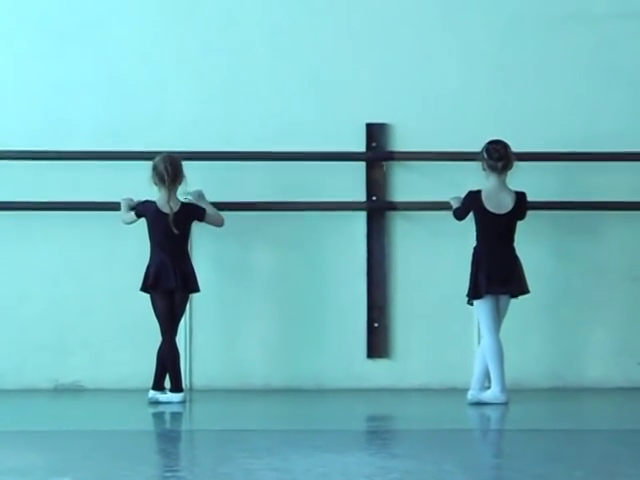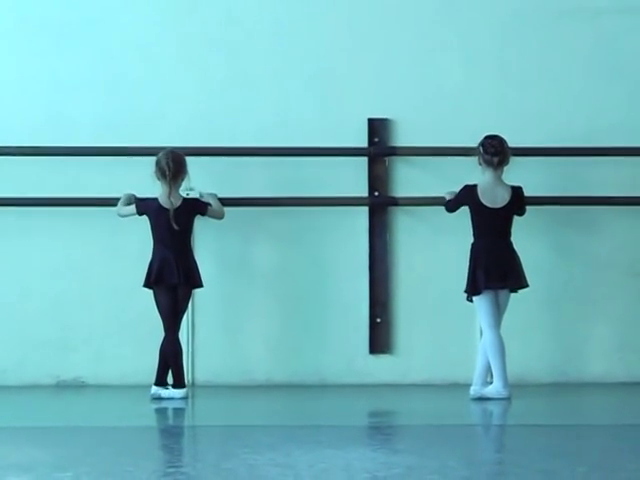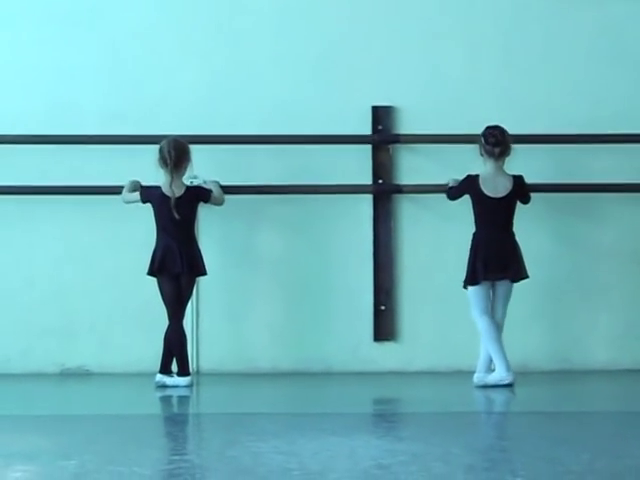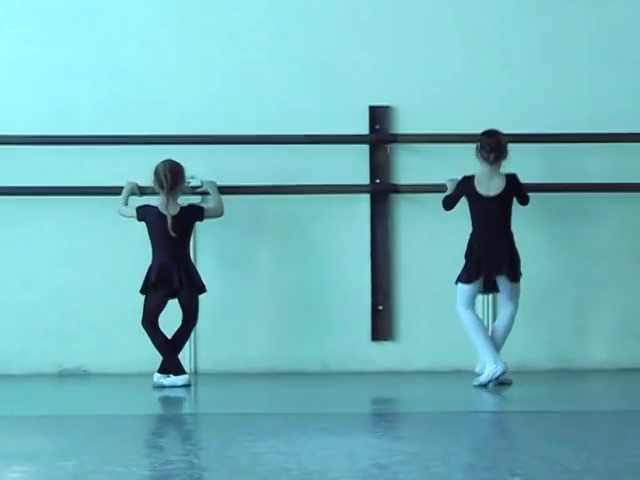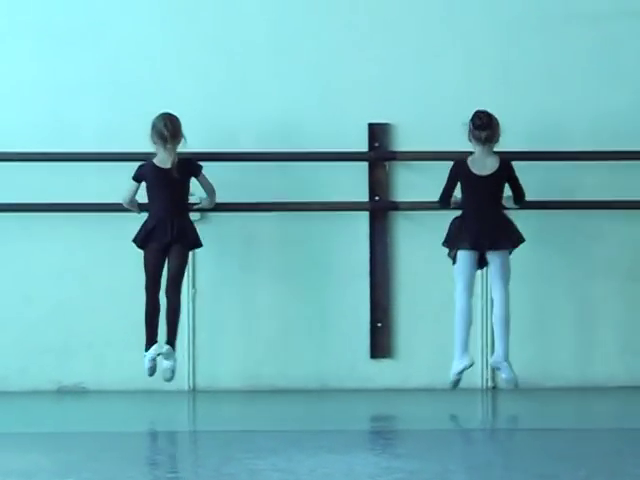
dt=0.4s
person 1, frame 1
left shoulder: (475, 197)
right shoulder: (519, 199)
left elbow: (459, 215)
left wrist: (455, 203)
left hip: (484, 268)
right hip: (507, 268)
left knee: (489, 331)
right knee: (490, 331)
left ankle: (498, 390)
right ankle: (477, 388)
person 1, frame 2
left shoulder: (470, 192)
right shoulder: (515, 193)
left elbow: (450, 207)
left wrist: (449, 197)
left hip: (482, 263)
right hip: (505, 263)
left knee: (489, 327)
right knee: (491, 327)
left ankle: (500, 385)
right ankle: (479, 384)
person 1, frame 3
left shoulder: (472, 182)
right shoulder: (516, 183)
left elbow: (451, 195)
right elbow: (526, 199)
left wrist: (453, 184)
left hip: (482, 253)
right hip: (507, 253)
left knee: (480, 314)
right knee: (497, 314)
left ankle: (502, 369)
right ankle: (484, 371)
person 1, frame 4
left shoulder: (468, 184)
right shoulder: (510, 182)
left elbow: (447, 204)
right elbow: (524, 200)
left wrist: (452, 188)
left hip: (478, 252)
right hip: (503, 251)
left knee: (464, 307)
right knee: (509, 307)
left ankle: (491, 363)
right ankle: (492, 362)
person 1, frame 5
left shoulder: (460, 167)
right shoulder: (505, 167)
left elbow: (443, 200)
right elbow: (520, 199)
left wrist: (456, 201)
left hip: (469, 234)
right hip: (496, 235)
left knee: (463, 297)
right knee: (500, 296)
left ankle: (461, 355)
right ankle: (500, 359)
person 2, frame 1
left shoulder: (147, 208)
right shoulder: (190, 210)
left elbow: (125, 219)
right elbow: (220, 221)
left wrist: (126, 205)
right wrist: (202, 201)
left hip: (158, 275)
right hip: (182, 276)
left knee: (167, 334)
right knee: (169, 334)
left ankle: (176, 390)
right ankle: (157, 388)
person 2, frame 2
left shoulder: (149, 206)
right shoulder: (192, 205)
left elbow: (120, 211)
right elbow: (220, 214)
left wrist: (126, 197)
right wrist: (211, 198)
left hip: (161, 271)
right hip: (184, 271)
left knee: (170, 329)
right knee: (172, 329)
left ankle: (179, 385)
right ankle: (160, 384)
person 2, frame 3
left shoulder: (153, 193)
right shoulder: (195, 193)
left elbow: (125, 197)
right elbow: (220, 199)
left wrist: (131, 184)
right wrist: (212, 184)
left hip: (164, 259)
right hip: (188, 259)
left knee: (174, 317)
right knee: (176, 317)
left ankle: (183, 373)
right ankle: (164, 372)
person 2, frame 4
left shoulder: (148, 213)
right shoulder: (190, 212)
left elbow: (121, 210)
right elbow: (219, 210)
left wrist: (126, 190)
right wrist: (211, 188)
left hip: (159, 276)
right hip: (185, 276)
left knee: (149, 323)
right knee: (189, 320)
left ankle: (176, 371)
right ankle: (166, 371)
person 2, frame 5
left shoulder: (145, 168)
right shoulder: (189, 165)
left elbow: (127, 202)
right elbow: (210, 192)
left wrist: (138, 205)
right wrist: (208, 202)
left hip: (154, 232)
right hip: (179, 232)
left knee: (152, 291)
right knee: (173, 290)
left ankle: (151, 347)
right ankle: (169, 345)
